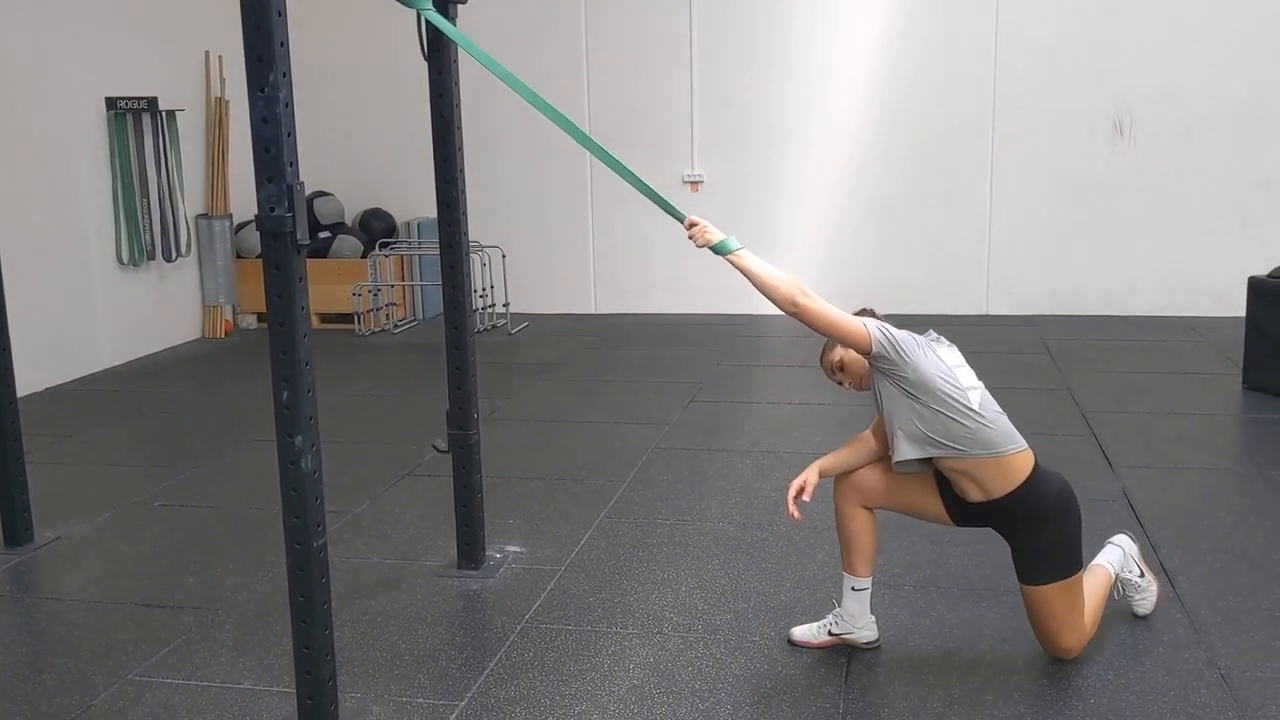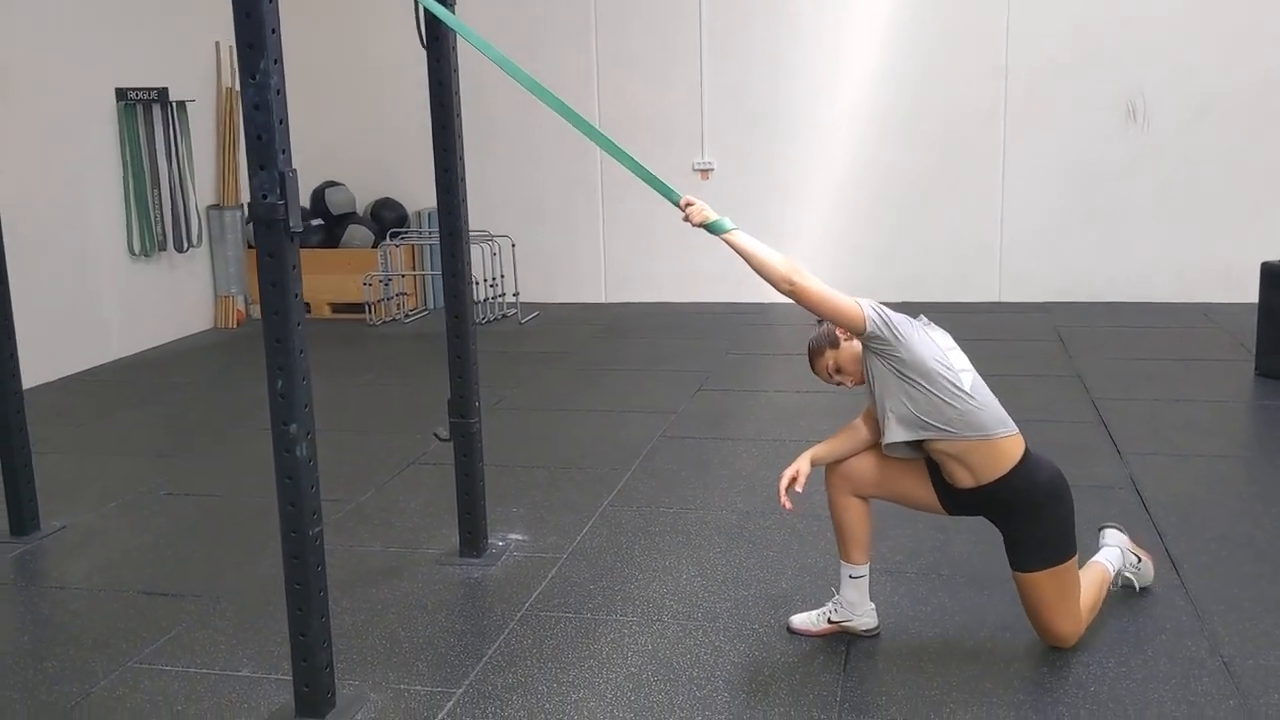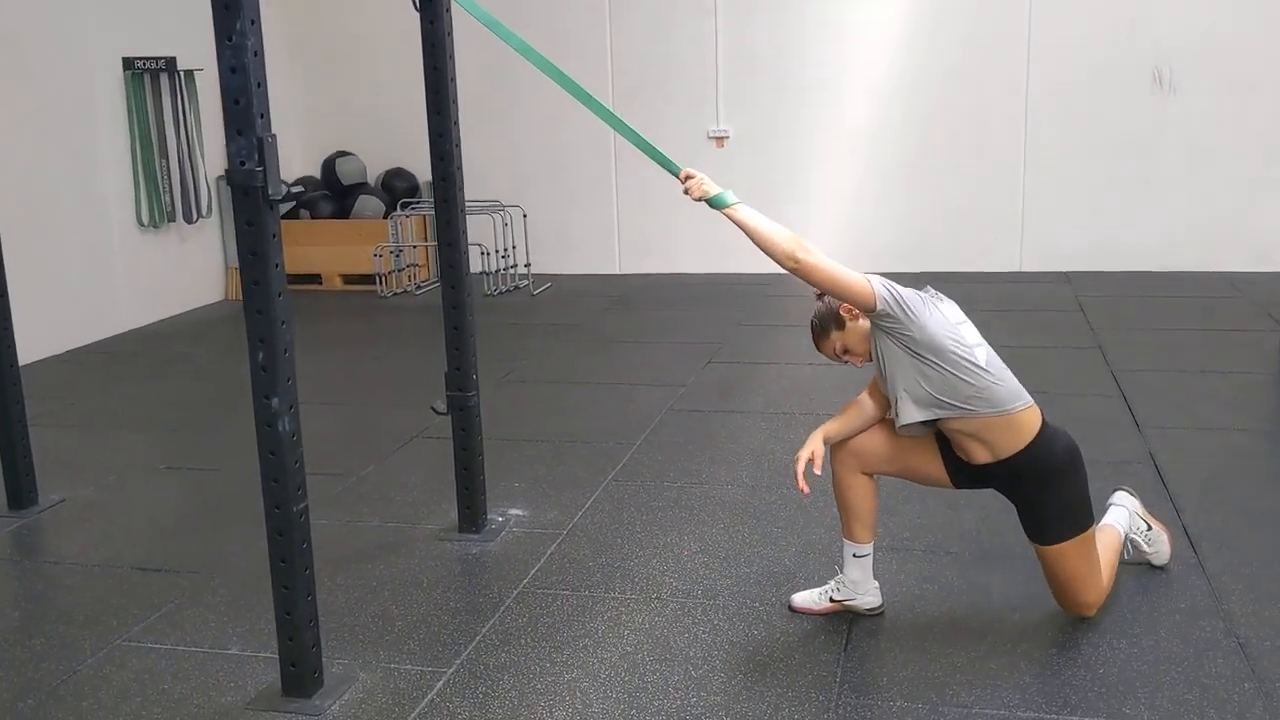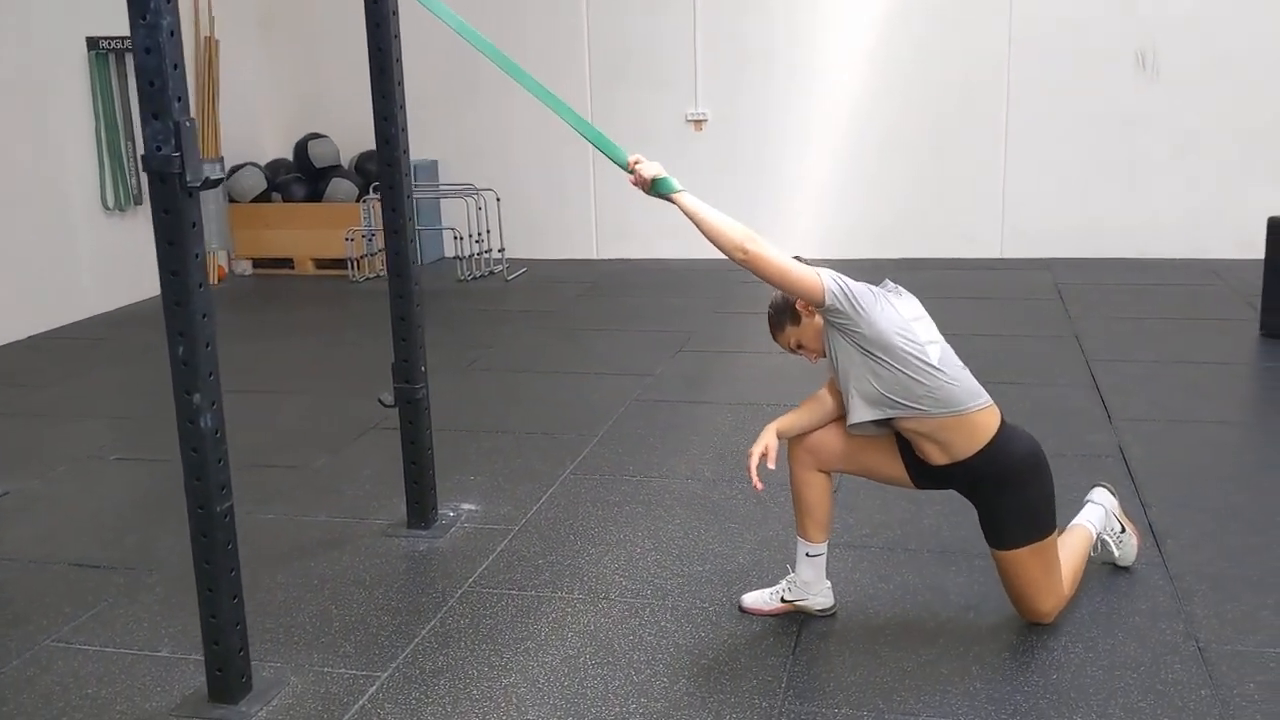
dt=0.5s
person 1, frame 1
left shoulder: (900, 350)
right shoulder: (896, 378)
left elbow: (797, 301)
right elbow: (878, 439)
left wrist: (725, 245)
right wrist: (818, 467)
left hip: (1035, 506)
right hip: (969, 492)
left knee: (1064, 646)
right knee: (852, 484)
left ankle: (1116, 560)
right ankle: (855, 621)
person 1, frame 2
left shoulder: (891, 336)
right shoulder: (886, 364)
left elbow: (794, 282)
right elbow: (870, 426)
left wrist: (722, 226)
right wrist: (811, 457)
left hip: (1027, 493)
right hip: (963, 481)
left knee: (1062, 633)
right knee: (844, 473)
left ankle: (1113, 556)
right ankle: (854, 610)
person 1, frame 3
left shoulder: (903, 310)
right shoulder: (891, 336)
left elbow: (798, 257)
right elbow: (877, 400)
left wrist: (723, 200)
right wrist: (820, 435)
left hip: (1040, 465)
right hip: (970, 454)
left knee: (1082, 603)
right knee: (849, 451)
left ankle: (1122, 518)
right ankle: (857, 588)
person 1, frame 4
left shoulder: (853, 304)
right shoulder: (852, 327)
left elbow: (748, 249)
right elbow: (838, 395)
left wrist: (671, 188)
right wrist: (775, 428)
left hip: (1003, 468)
right hip: (935, 455)
left knee: (1040, 610)
right knee: (808, 445)
left ankle: (1096, 518)
right ankle: (810, 588)
